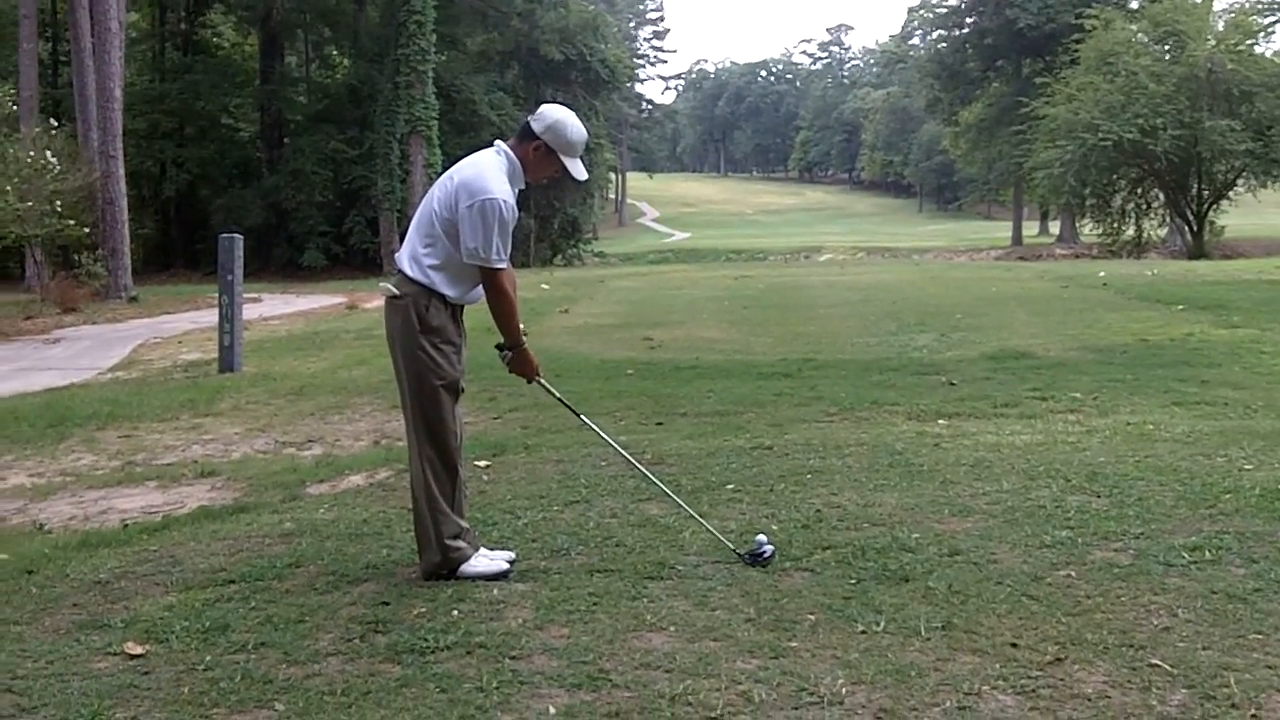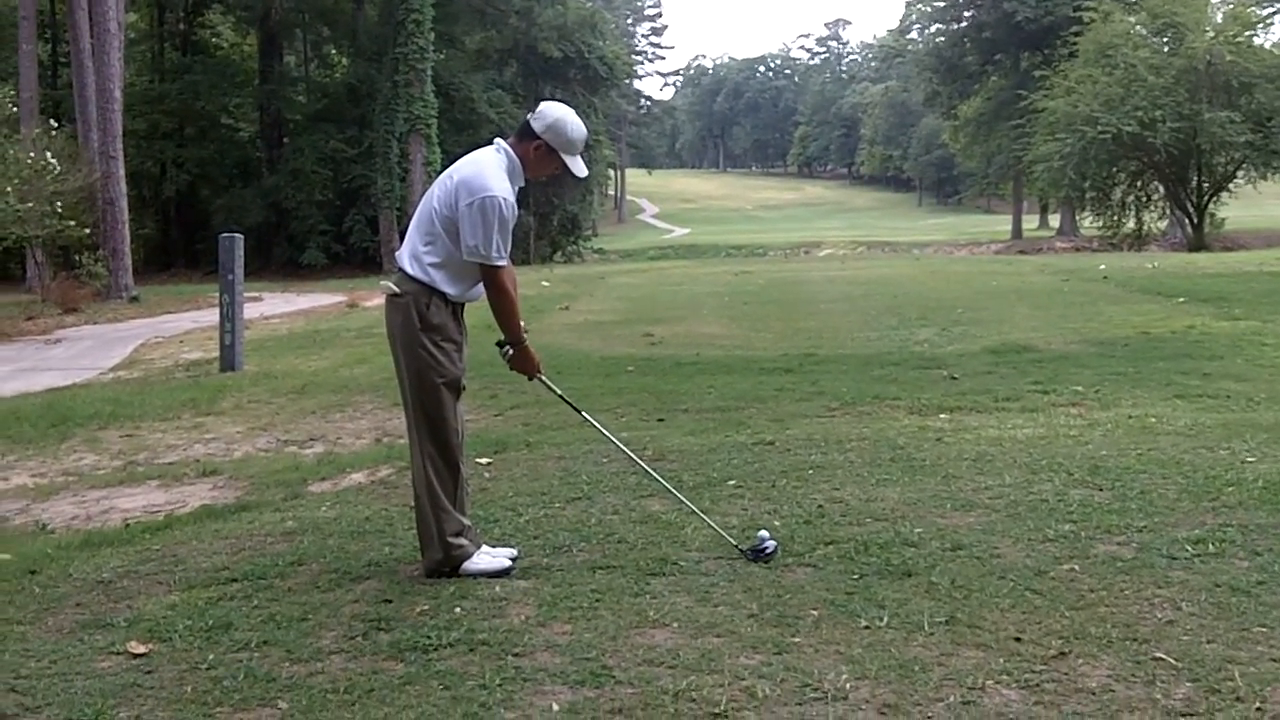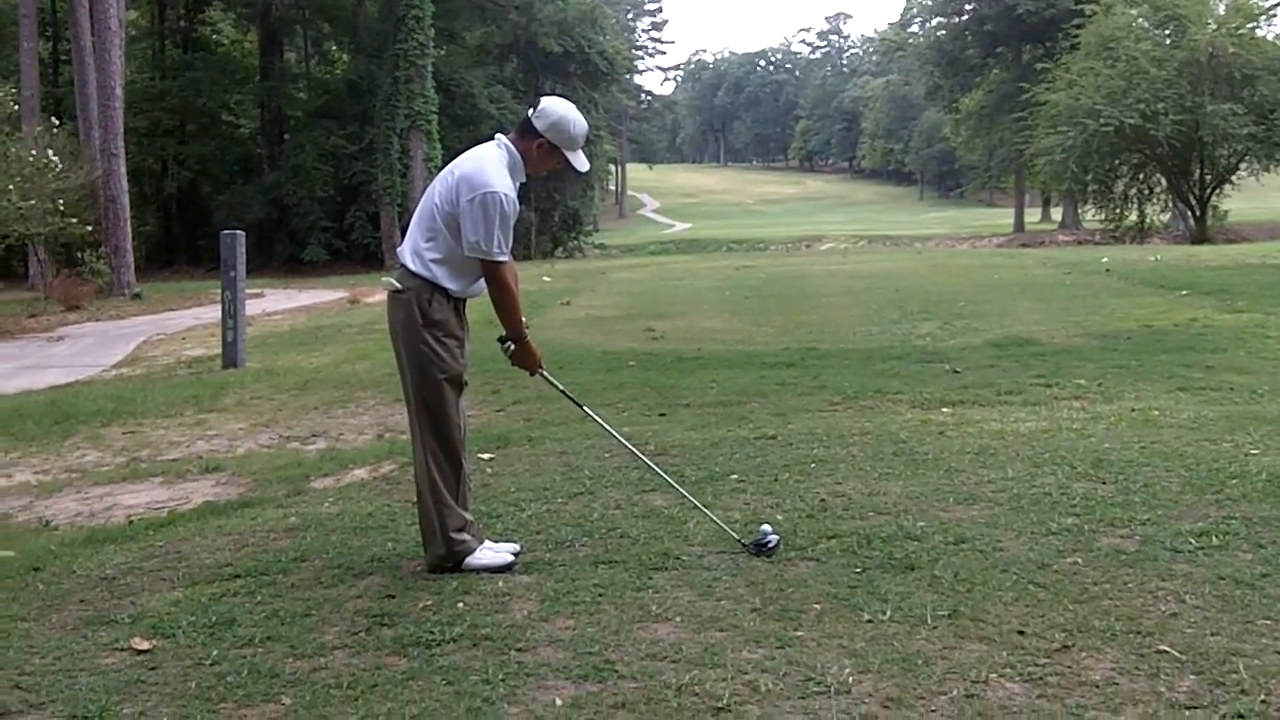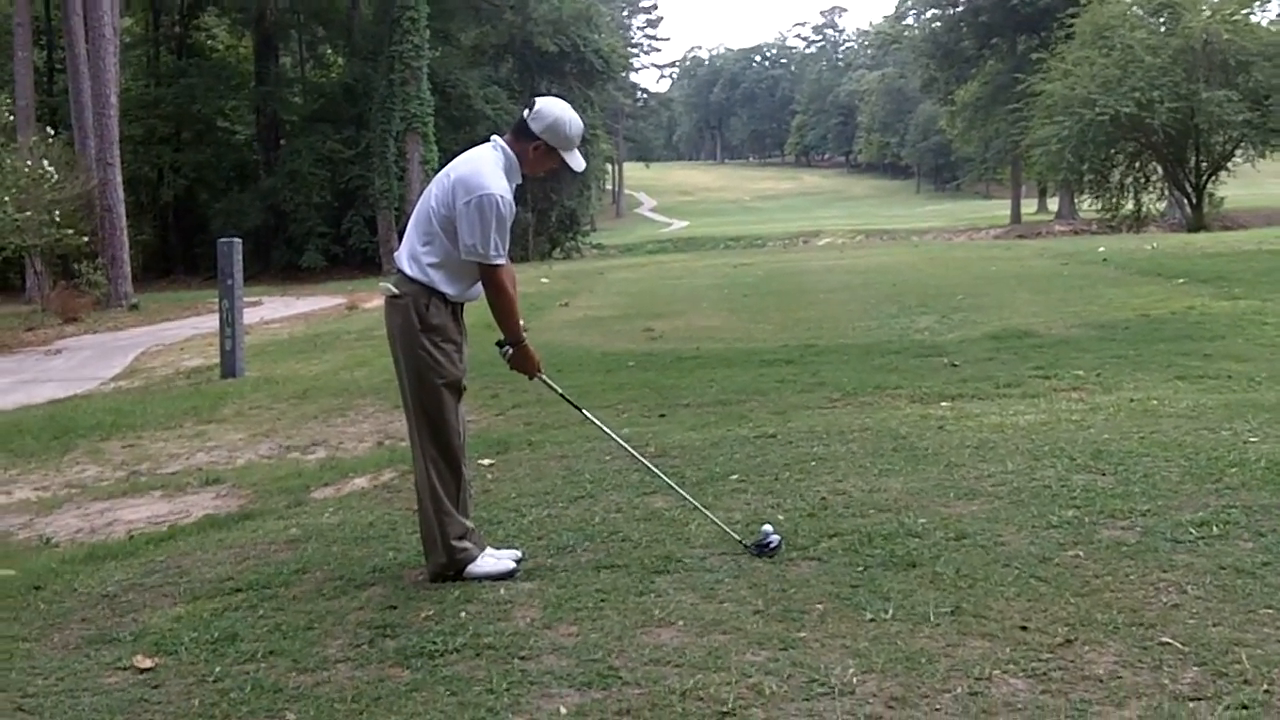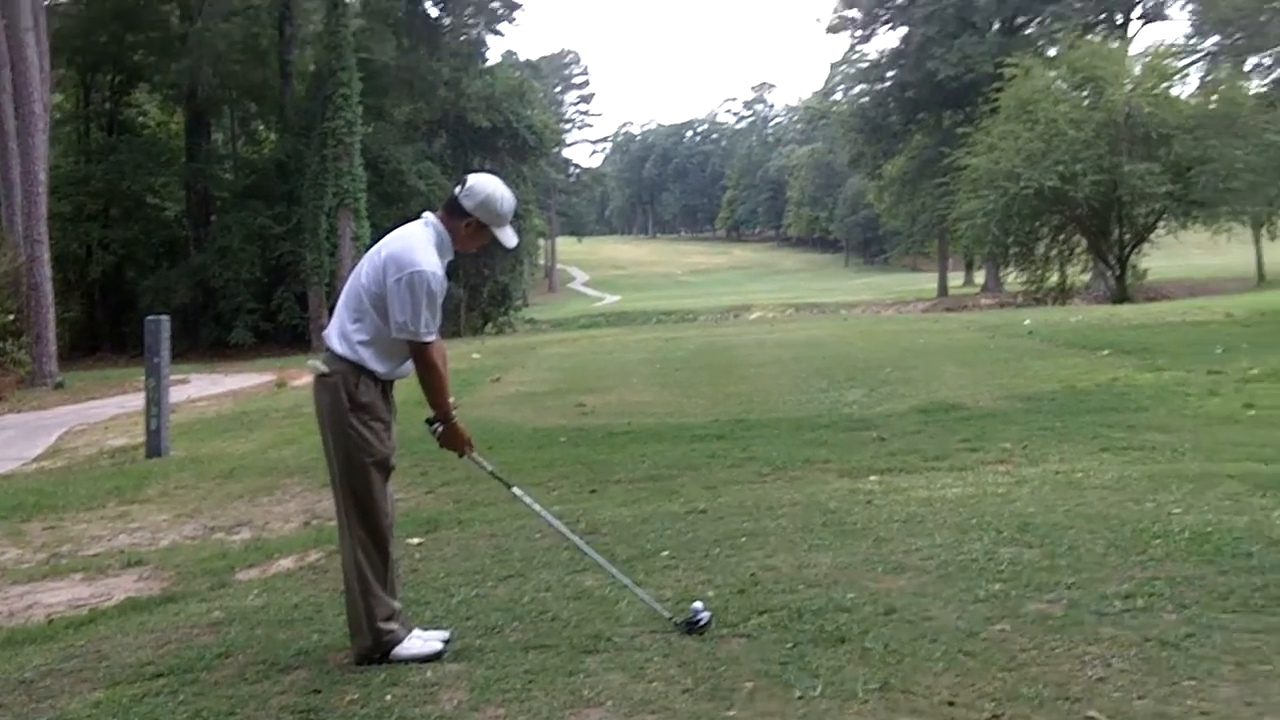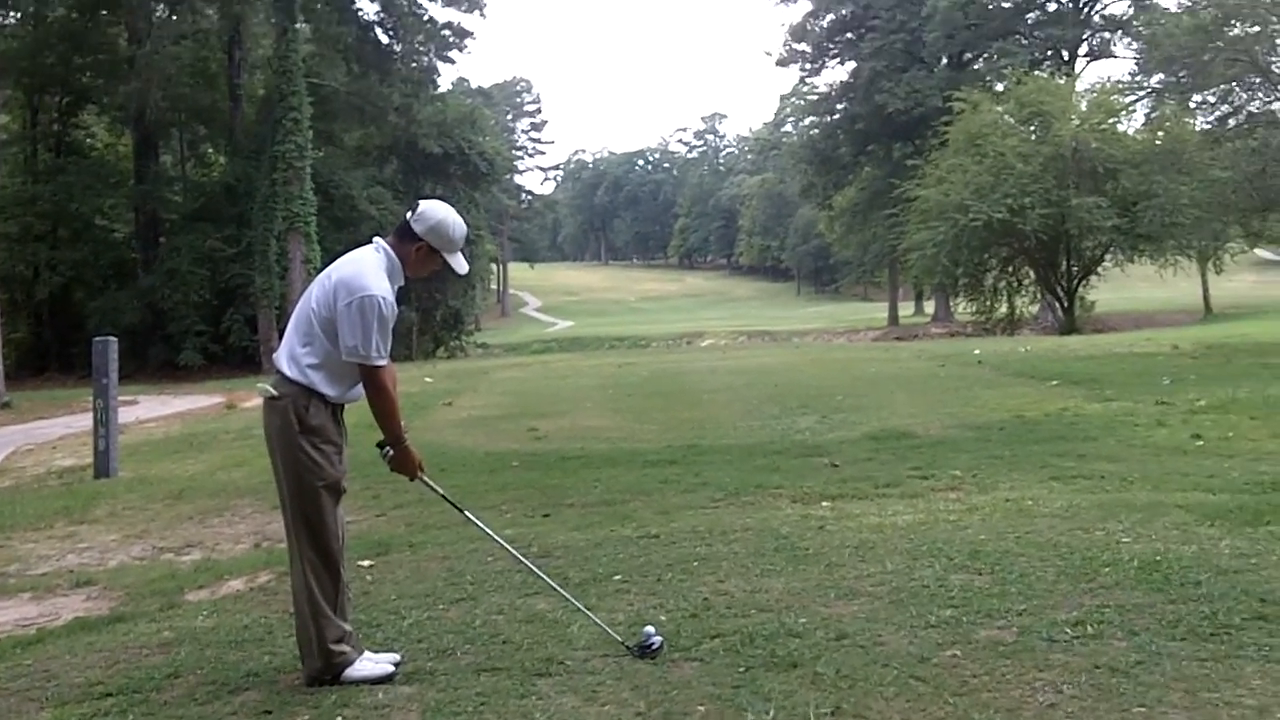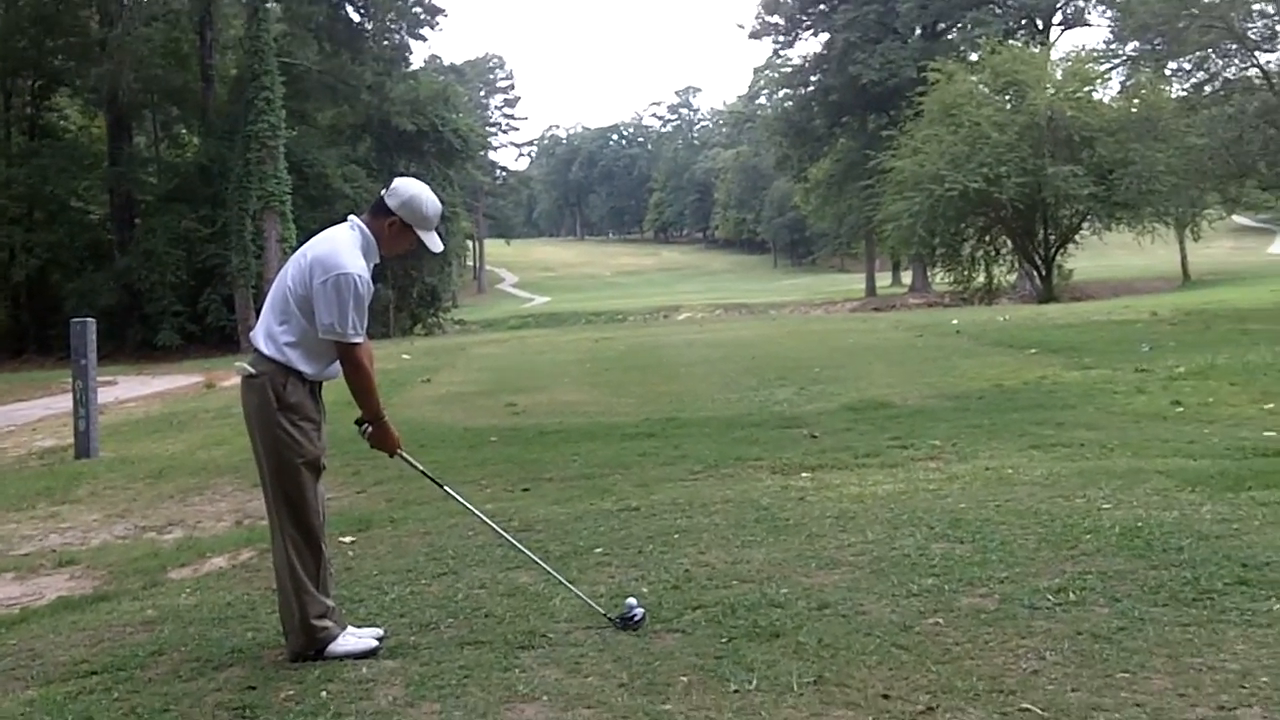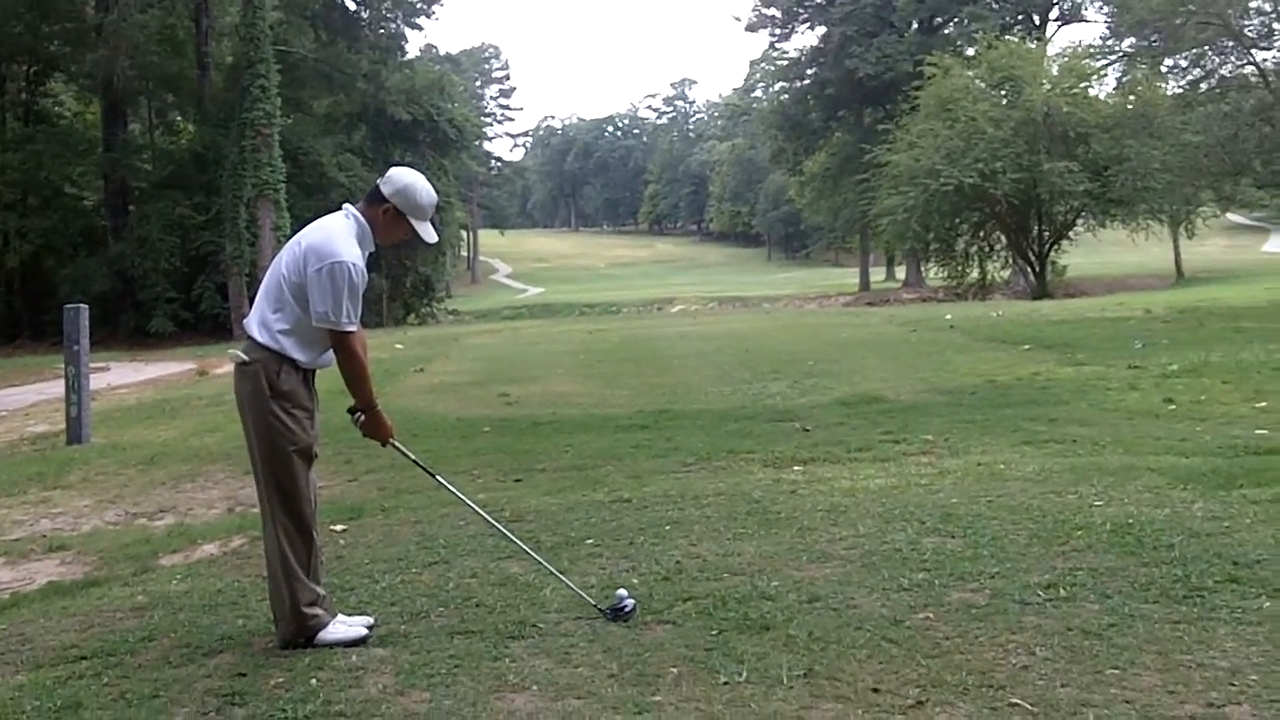
dt=0.1s
person 1, frame 1
left shoulder: (492, 166)
right shoulder: (492, 192)
left elbow: (501, 267)
right elbow: (494, 280)
left wrist: (515, 334)
right wrist: (518, 347)
left hip: (435, 305)
right hip: (423, 308)
left knee: (444, 433)
right knee: (436, 435)
left ankle: (456, 541)
right ankle: (445, 553)
person 1, frame 2
left shoulder: (492, 164)
right shoulder: (491, 190)
left elbow: (500, 266)
right elbow: (494, 278)
left wrist: (516, 331)
right wrist: (519, 345)
left hip: (436, 303)
right hip: (424, 307)
left knee: (445, 430)
right knee: (438, 433)
left ankle: (457, 539)
right ankle: (448, 550)
person 1, frame 3
left shoulder: (493, 160)
right shoulder: (493, 186)
left elbow: (502, 261)
right elbow: (496, 274)
left wrist: (518, 326)
right wrist: (521, 340)
left hip: (438, 299)
right hip: (426, 302)
left knee: (448, 426)
right knee: (440, 428)
left ankle: (460, 534)
right ankle: (449, 547)
person 1, frame 4
left shoulder: (489, 162)
right shoulder: (488, 188)
left elbow: (499, 264)
right elbow: (493, 277)
left wrist: (516, 329)
right wrist: (519, 344)
left hip: (435, 304)
right hip: (423, 308)
left knee: (447, 432)
right knee: (439, 435)
left ankle: (460, 542)
right ankle: (451, 555)
person 1, frame 5
left shoulder: (419, 238)
right shoulder: (420, 264)
left elbow: (429, 340)
right elbow: (424, 354)
left wrist: (444, 408)
right wrist: (449, 422)
left hip: (365, 382)
right hip: (353, 387)
left knee: (375, 513)
right knee: (366, 515)
left ankle: (387, 623)
right ankle: (378, 637)
person 1, frame 6
left shoulder: (370, 263)
right shoulder: (370, 288)
left elbow: (380, 364)
right elbow: (375, 378)
left wrist: (395, 433)
right wrist: (400, 445)
left hip: (315, 405)
right hip: (302, 409)
left knee: (326, 536)
right knee: (317, 538)
left ankle: (338, 646)
right ankle: (329, 659)
person 1, frame 7
left shoulder: (346, 241)
right shoulder: (346, 267)
left elbow: (357, 343)
right elbow: (352, 356)
left wrist: (373, 413)
right wrist: (379, 423)
left hip: (293, 384)
right hip: (281, 388)
left knee: (306, 512)
right knee: (298, 515)
left ankle: (320, 620)
right ankle: (310, 634)
person 1, frame 8
left shoulder: (341, 230)
right shoulder: (341, 255)
left elbow: (350, 331)
right elbow: (346, 345)
left wrist: (366, 402)
right wrist: (372, 412)
left hip: (286, 371)
right hip: (274, 375)
left knee: (298, 500)
right knee: (290, 503)
left ankle: (311, 609)
right ankle: (301, 622)
